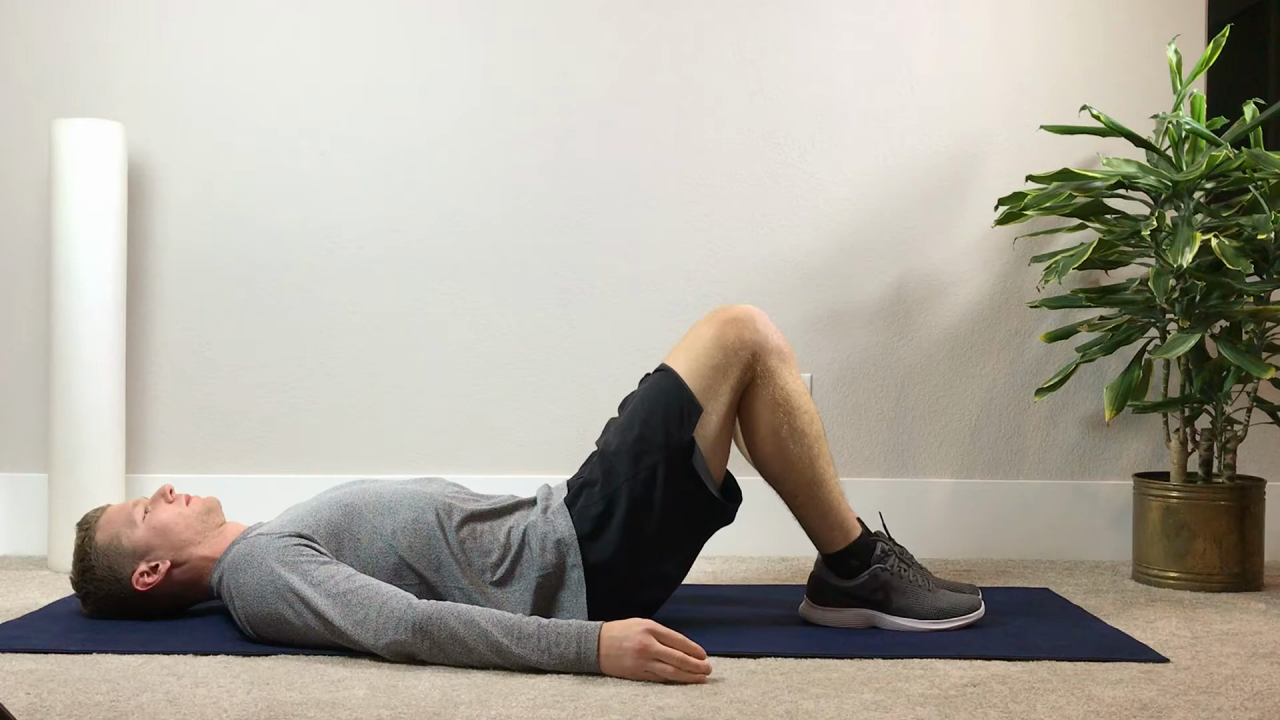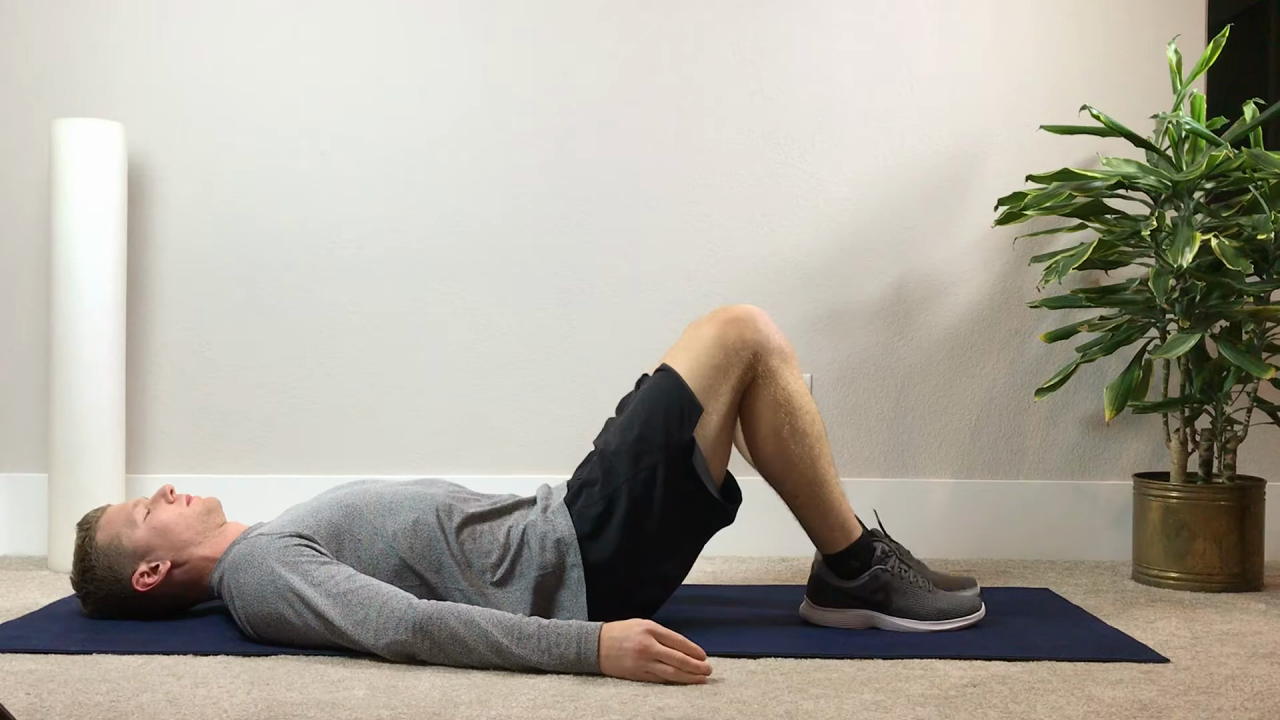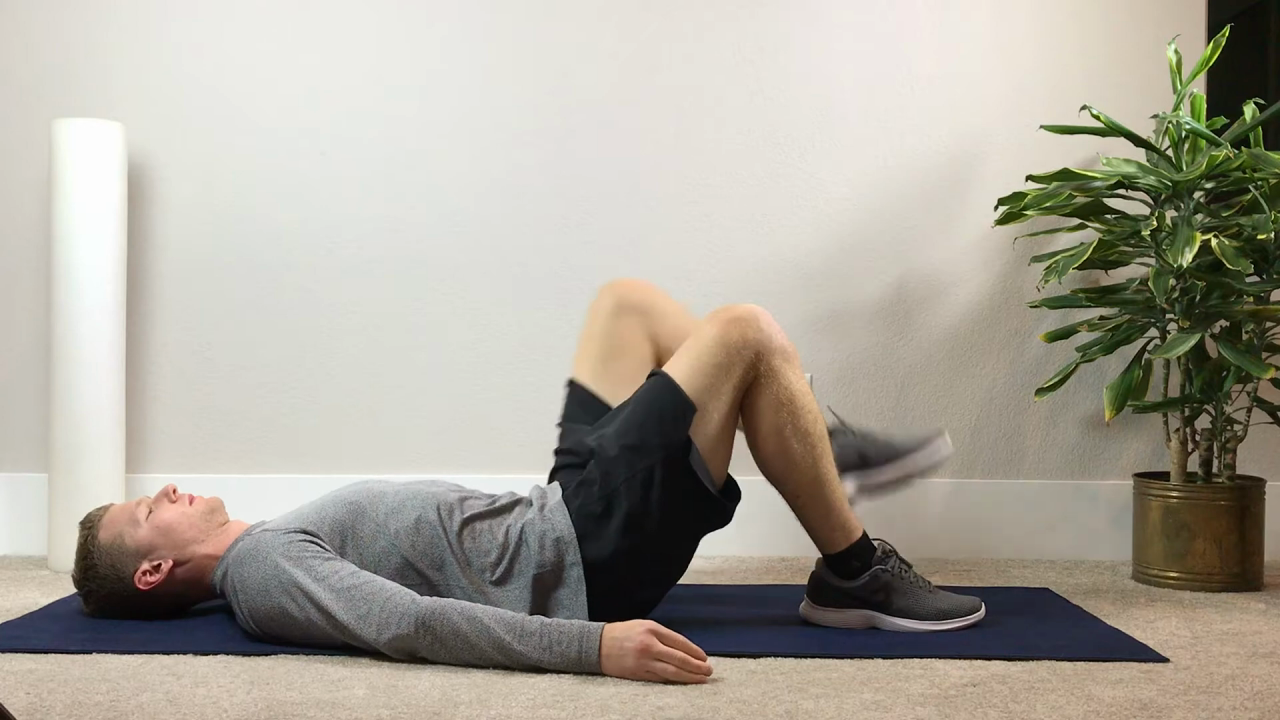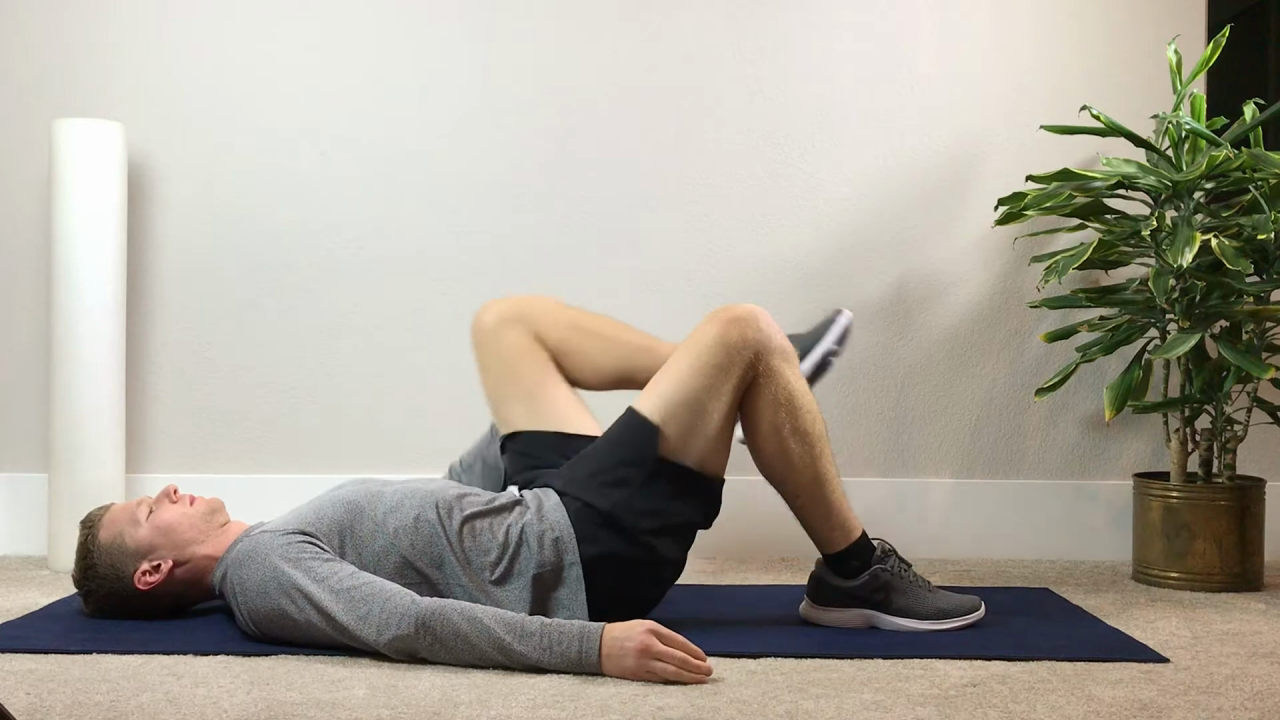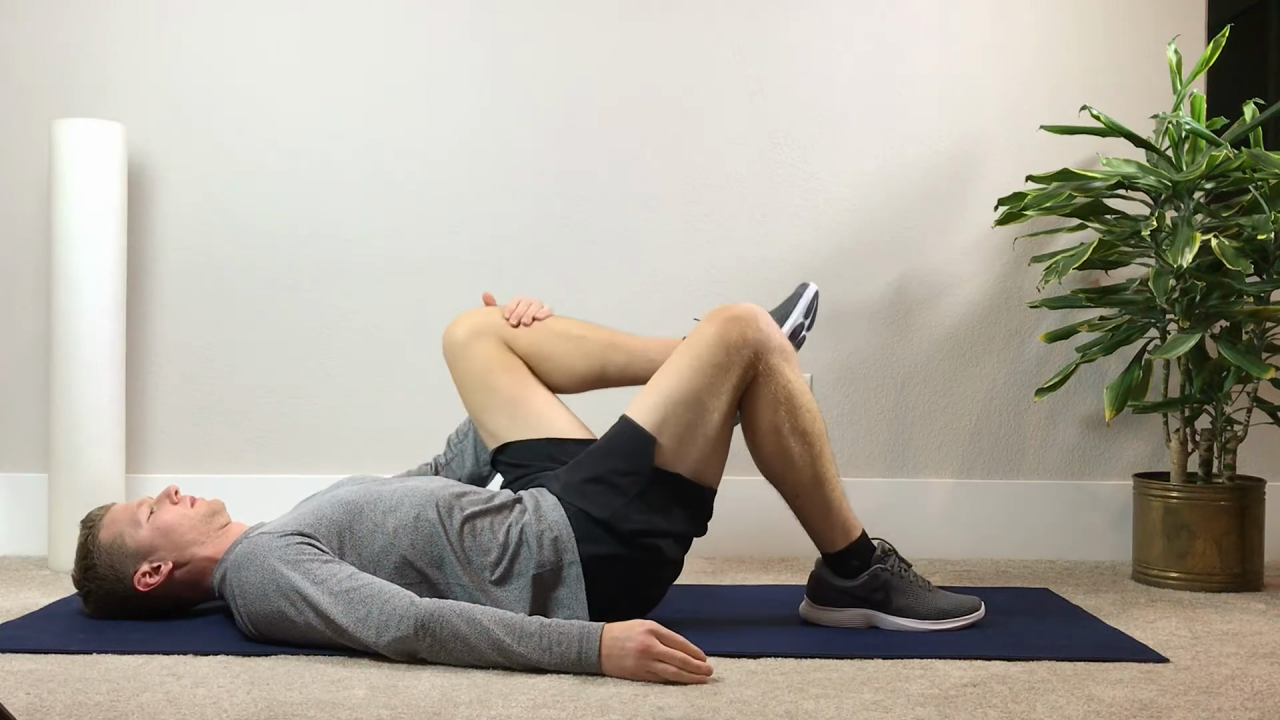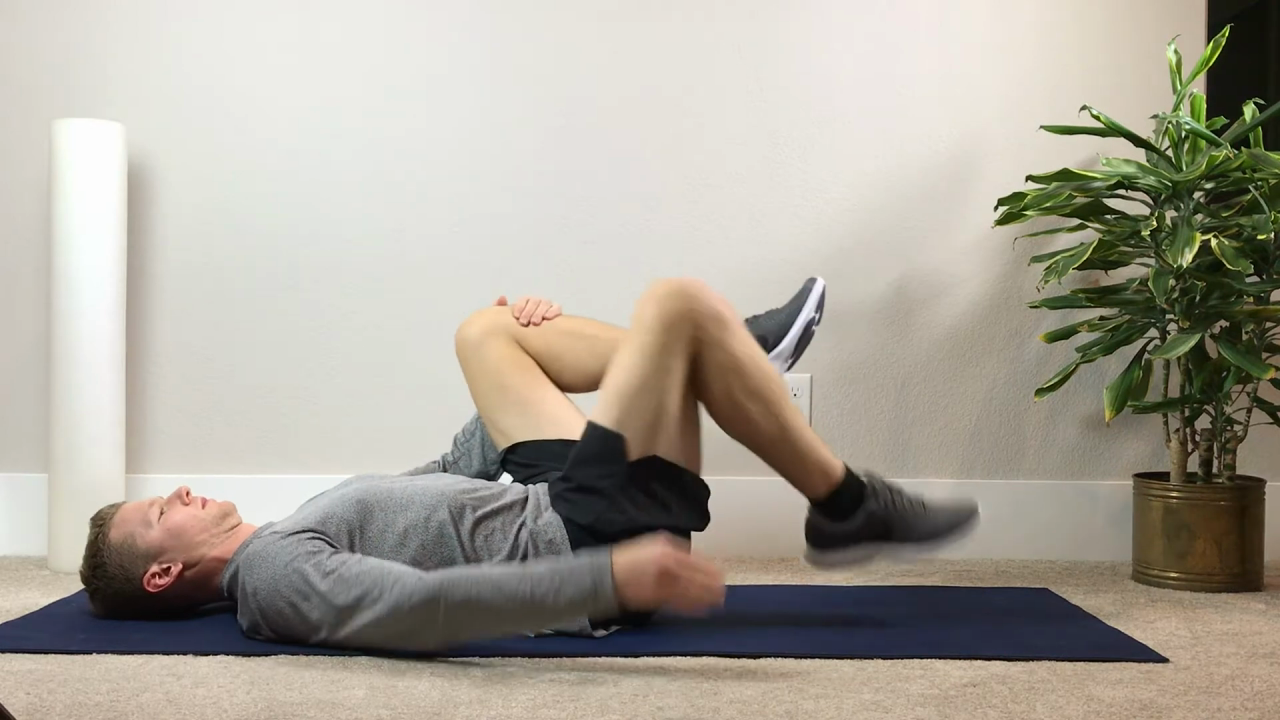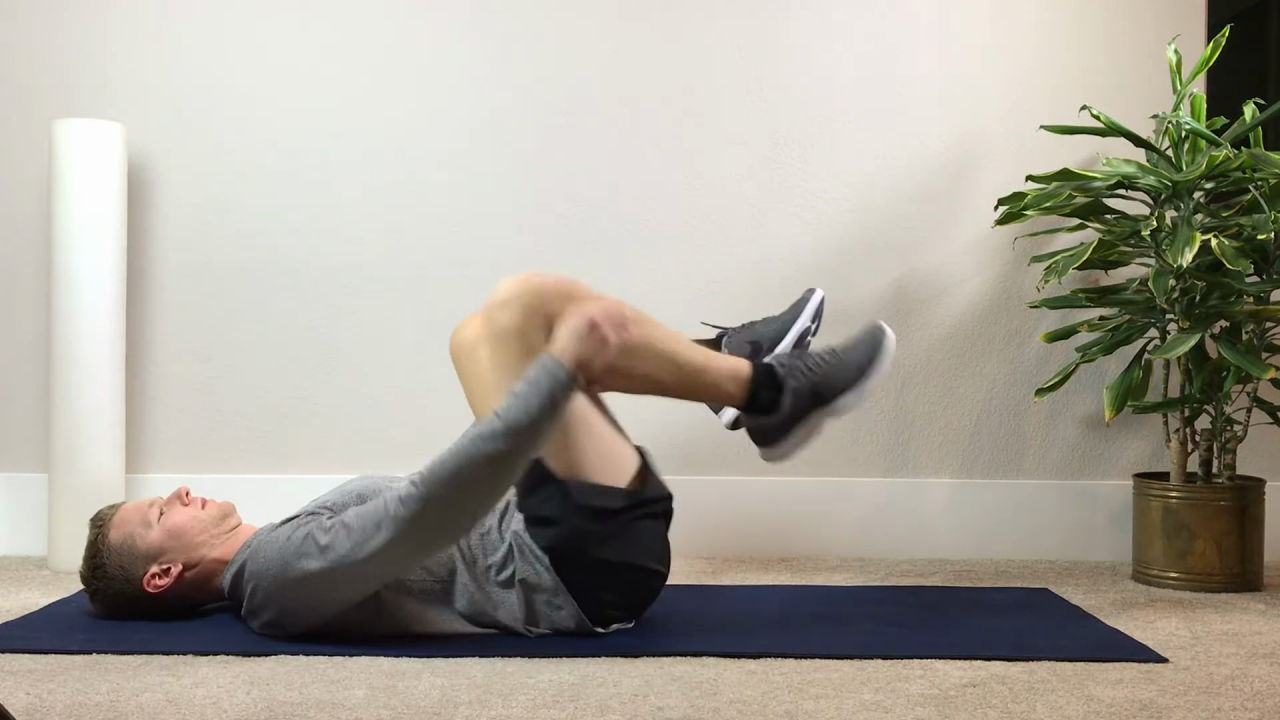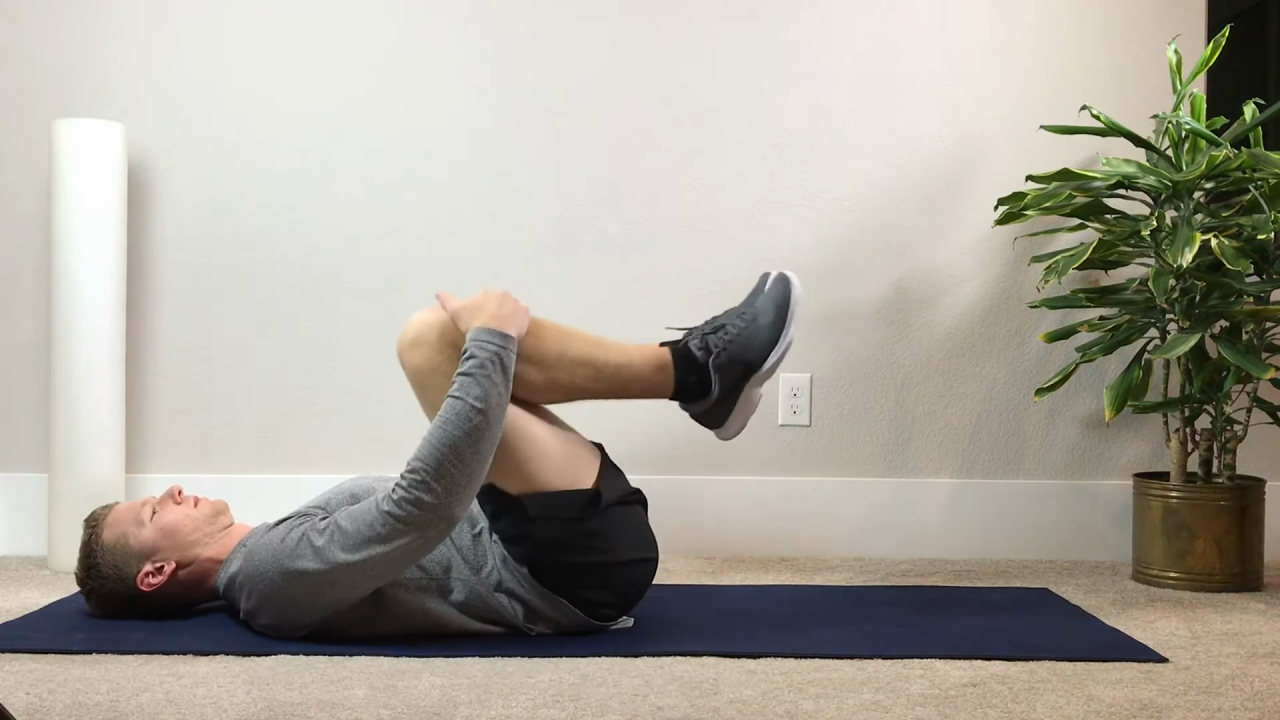
dt=0.3s
person 1, frame 1
left shoulder: (281, 542)
right shoulder: (262, 574)
right elbow: (405, 627)
right wrist: (590, 643)
left hip: (561, 528)
right hip: (587, 559)
left knee: (732, 347)
right knee: (742, 333)
left ankle: (855, 559)
right ankle: (853, 574)
person 1, frame 2
left shoulder: (279, 549)
right shoulder: (261, 573)
right elbow: (405, 627)
right wrist: (591, 646)
left hip: (561, 521)
right hip: (586, 561)
left knee: (725, 343)
right knee: (743, 334)
left ankle: (857, 556)
right ankle: (853, 577)
person 1, frame 3
left shoulder: (284, 543)
right shoulder: (265, 573)
right elbow: (407, 625)
right wrist: (592, 644)
left hip: (558, 518)
right hip: (587, 557)
left knee: (628, 302)
right knee: (744, 331)
left ankle: (826, 451)
right ankle: (855, 576)
person 1, frame 4
left shoulder: (281, 543)
right shoulder: (263, 573)
right elbow: (407, 624)
left wrist: (515, 431)
right wrist: (591, 643)
left hip: (545, 508)
right hip: (587, 552)
left knee: (507, 320)
right knee: (743, 329)
left ankle: (766, 401)
right ankle: (855, 573)
person 1, frame 5
left shoulder: (287, 539)
right shoulder: (261, 575)
left elbow: (440, 483)
right elbow: (407, 627)
left wrist: (518, 352)
right wrist: (593, 644)
left hip: (546, 510)
right hip: (589, 554)
left knee: (474, 332)
right knee: (739, 331)
left ankle: (727, 383)
right ankle: (853, 573)
person 1, frame 6
left shoulder: (288, 544)
right shoulder: (272, 576)
left elbow: (445, 485)
right elbow: (421, 604)
right wrist: (607, 579)
left hip: (550, 511)
right hip: (585, 540)
left knee: (487, 330)
right knee: (680, 303)
left ankle: (734, 362)
right ankle: (847, 509)
person 1, frame 7
left shoulder: (288, 546)
right shoulder: (281, 575)
left elbow: (447, 494)
right elbow: (430, 509)
left wrist: (539, 367)
right wrist: (558, 366)
left hip: (537, 537)
right hip: (592, 569)
left knee: (482, 335)
right knee: (521, 305)
left ankle: (735, 362)
right ankle: (771, 395)
person 1, frame 8
left shoulder: (279, 549)
right shoulder: (275, 574)
left elbow: (434, 488)
right elbow: (421, 507)
right wrist: (489, 348)
left hip: (572, 551)
right hip: (582, 562)
left knee: (449, 335)
right knee: (434, 336)
left ankle: (693, 365)
right ankle: (697, 373)
